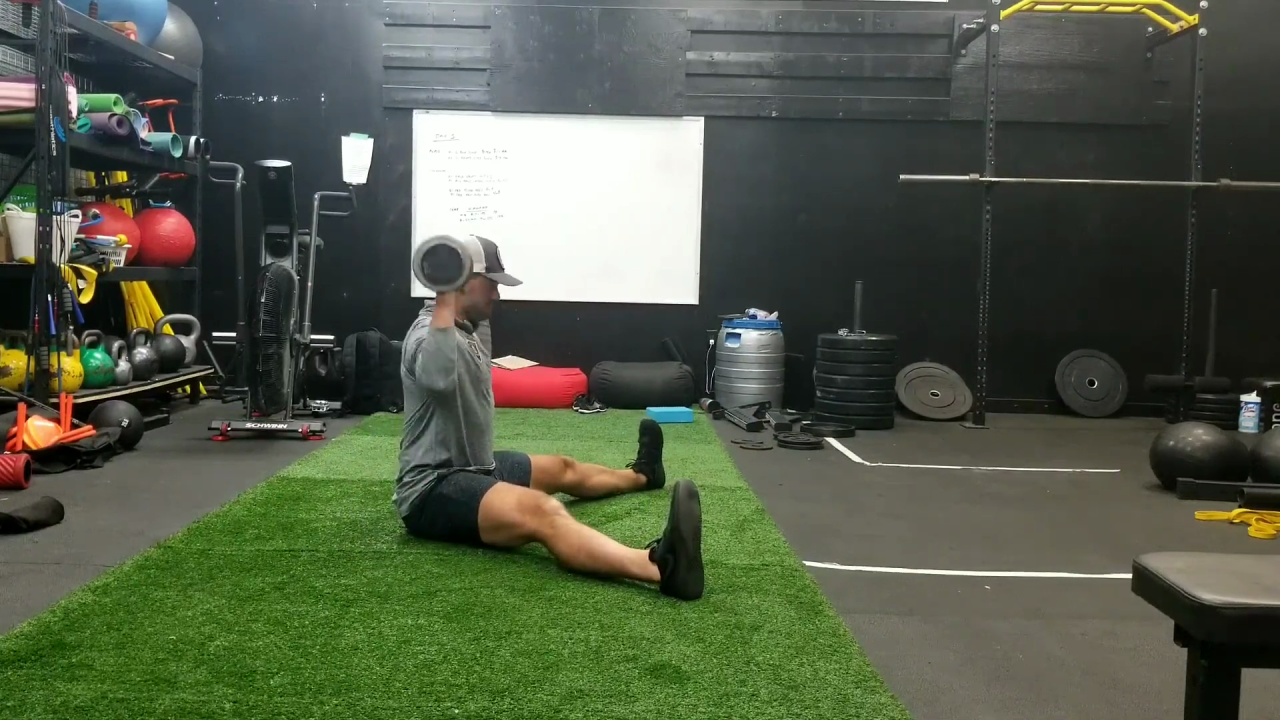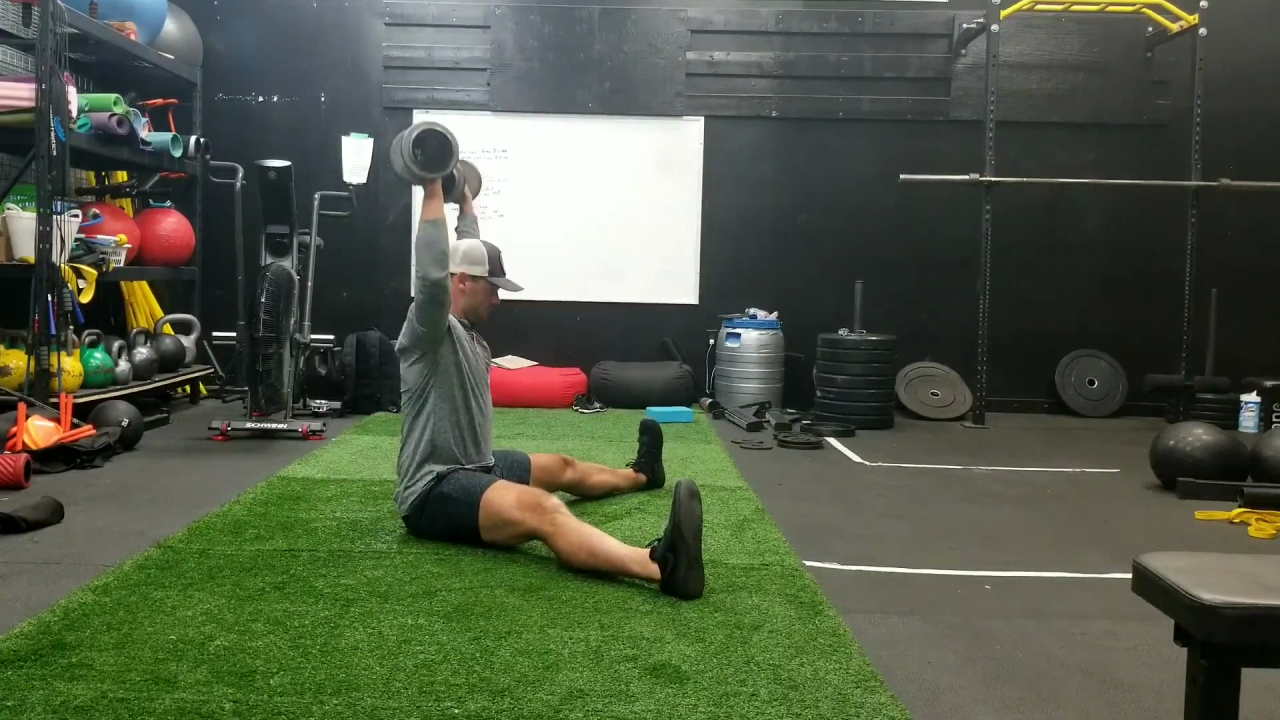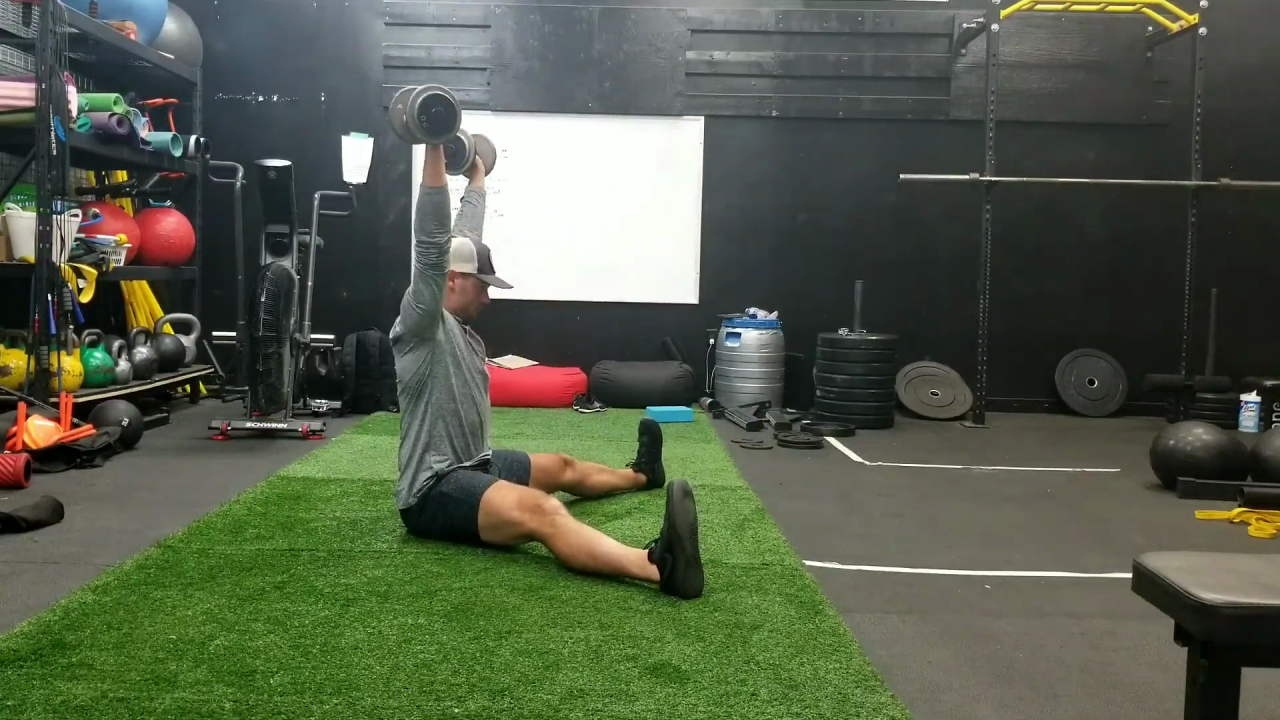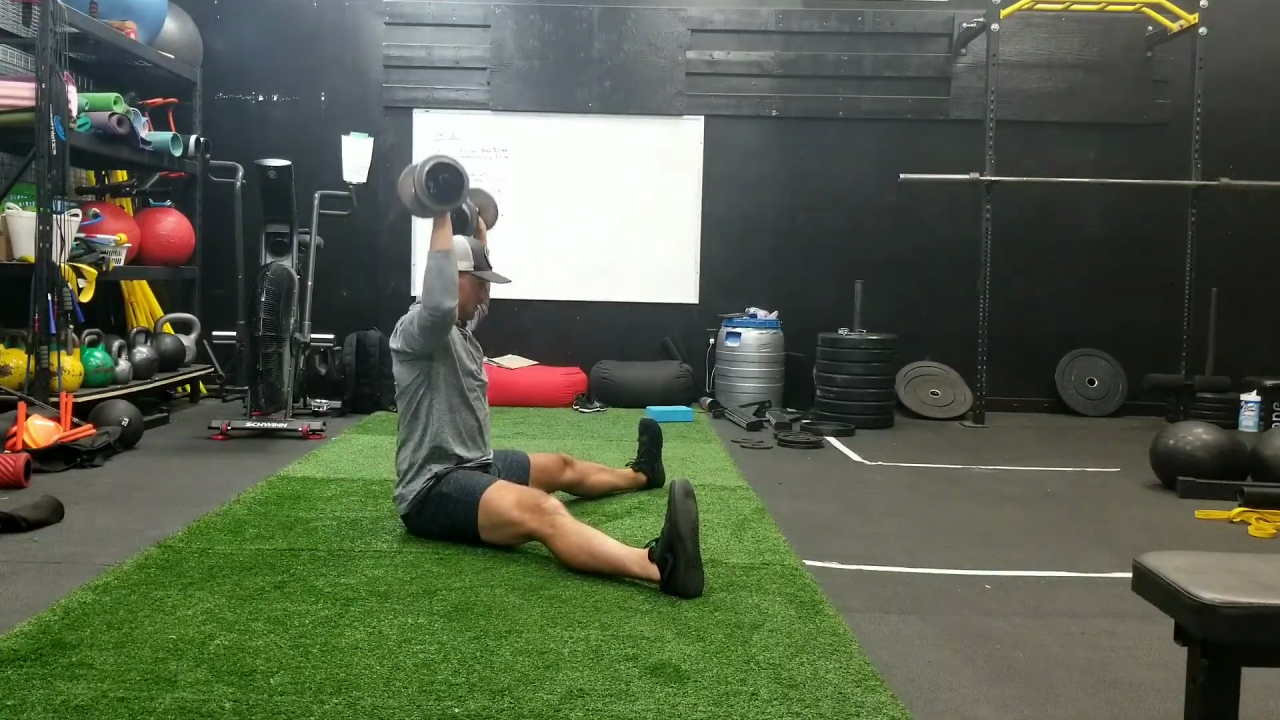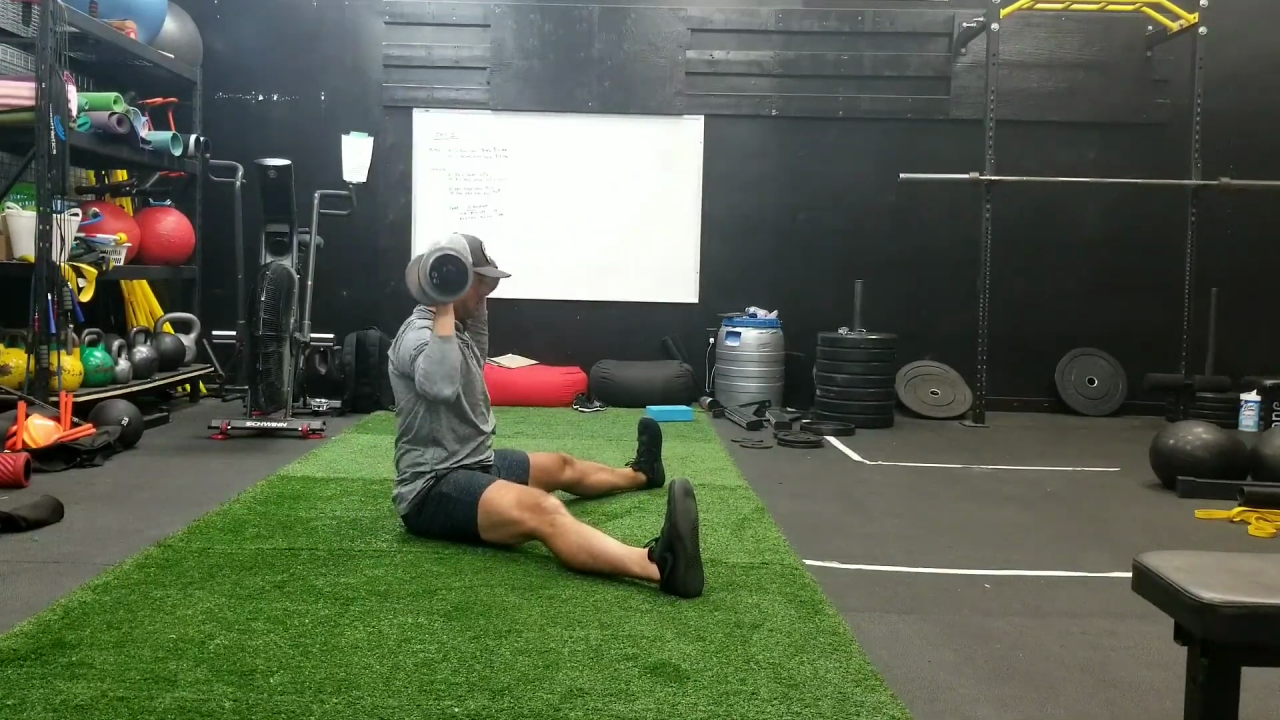
dt=0.5s
person 1, frame 1
left shoulder: (460, 329)
right shoulder: (429, 332)
right elbow: (438, 378)
left wrist: (473, 311)
right wrist: (444, 297)
left hip: (472, 466)
right hip: (433, 490)
left knee: (562, 469)
right knee: (541, 513)
left ankle: (641, 474)
right ankle: (661, 567)
person 1, frame 2
left shoulder: (458, 326)
right shoulder: (430, 330)
left elbow: (465, 253)
right elbow: (432, 274)
left wrist: (466, 203)
right wrist: (433, 188)
left hip: (474, 468)
right hip: (434, 490)
left knee: (563, 467)
right knee: (540, 510)
left ankle: (641, 474)
right ankle: (661, 566)
person 1, frame 3
left shoulder: (452, 323)
right shoulder: (421, 324)
left elbow: (464, 237)
right elbow: (433, 241)
left wrist: (478, 176)
right wrist: (434, 148)
left hip: (472, 466)
right hip: (435, 490)
left knee: (563, 468)
right knee: (540, 512)
left ankle: (641, 474)
right ankle: (659, 566)
person 1, frame 4
left shoulder: (452, 323)
right shoulder: (417, 323)
left elbow: (469, 301)
right elbow: (441, 304)
left wrist: (476, 229)
right wrist: (441, 220)
left hip: (473, 463)
right hip: (433, 487)
left knee: (562, 467)
right knee: (540, 511)
left ankle: (641, 474)
right ankle: (660, 567)
person 1, frame 5
left shoulder: (450, 328)
right shoulder: (419, 336)
left elbow: (473, 361)
right elbow: (441, 387)
left wrist: (476, 304)
right wrist: (443, 310)
right hip: (432, 489)
left knee: (561, 466)
right knee: (541, 511)
left ankle: (641, 473)
right ankle: (659, 566)
